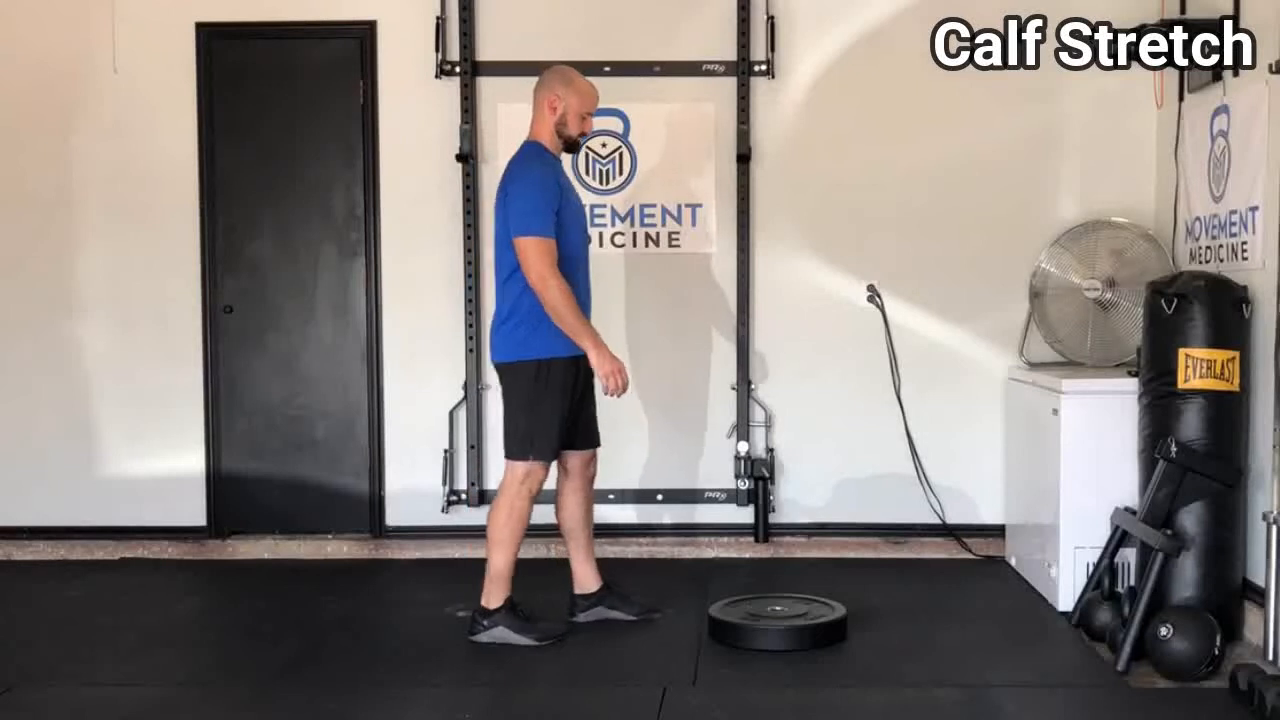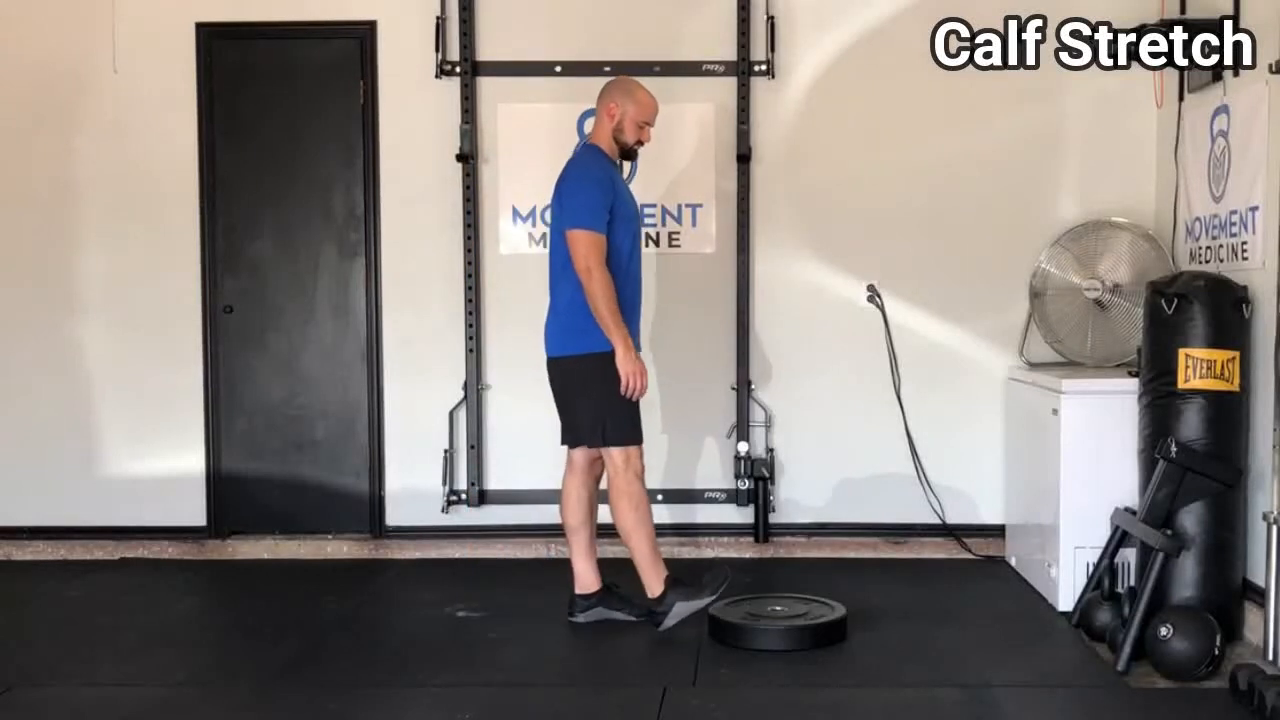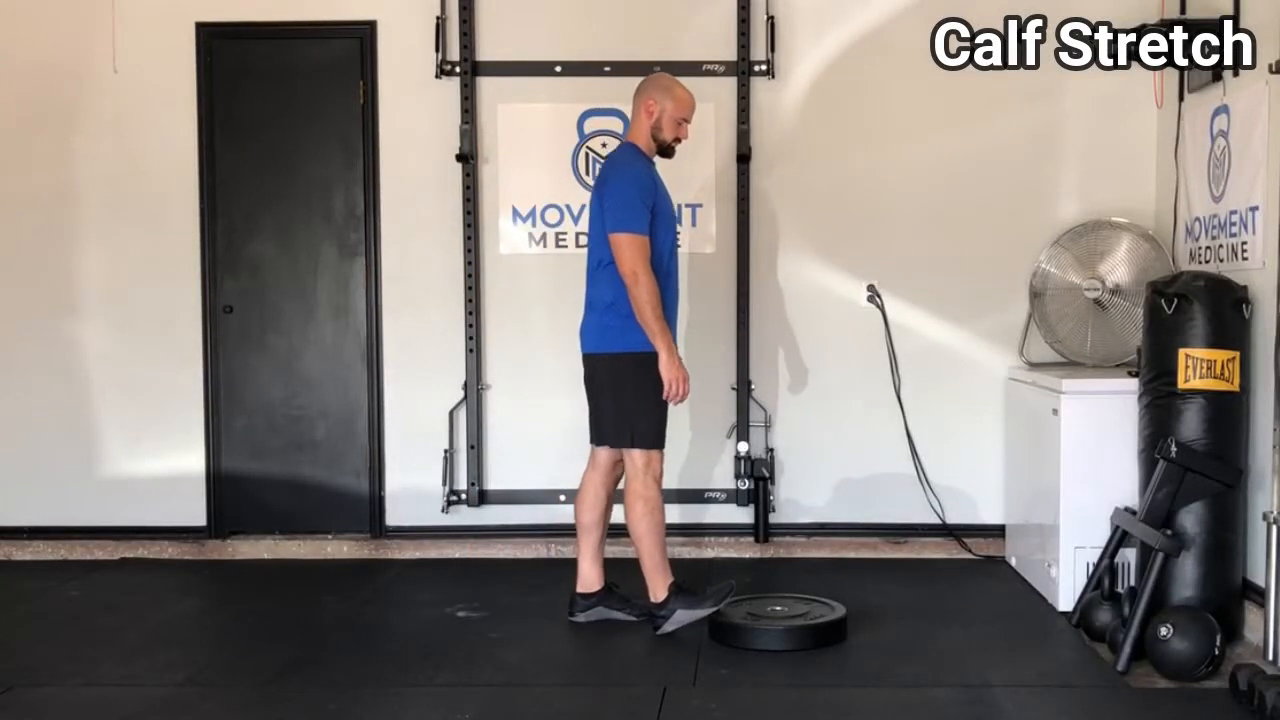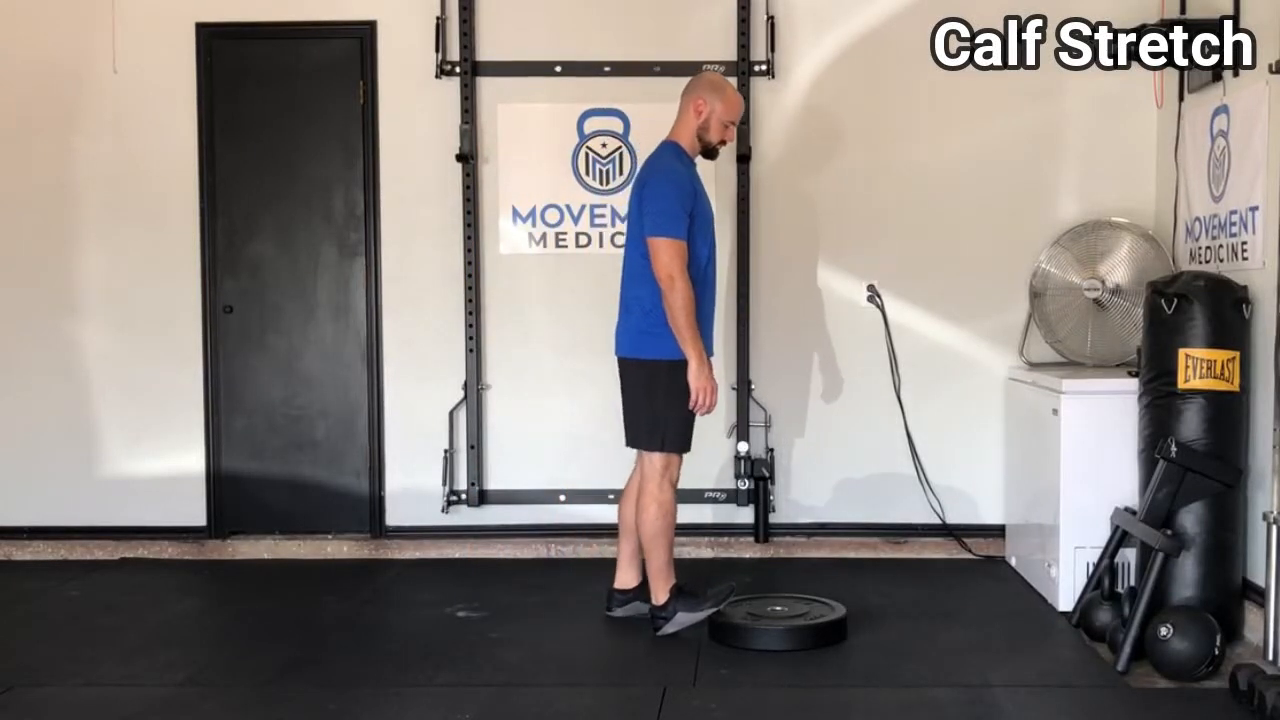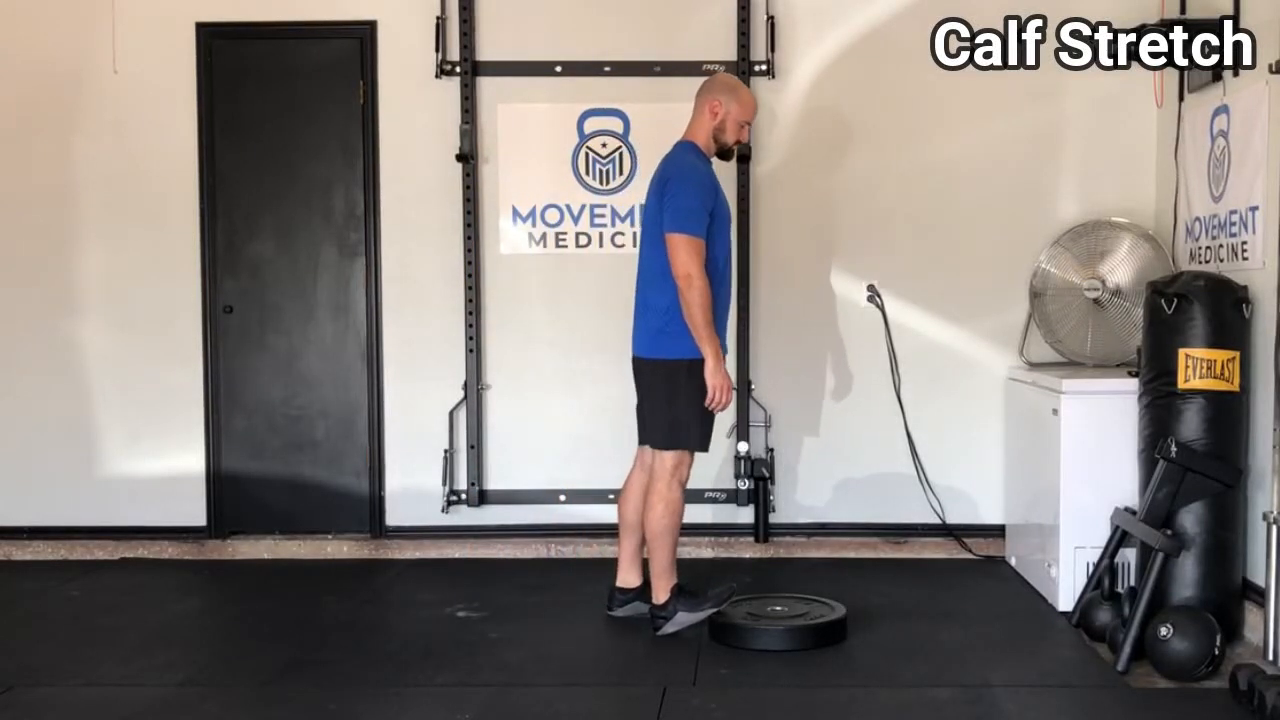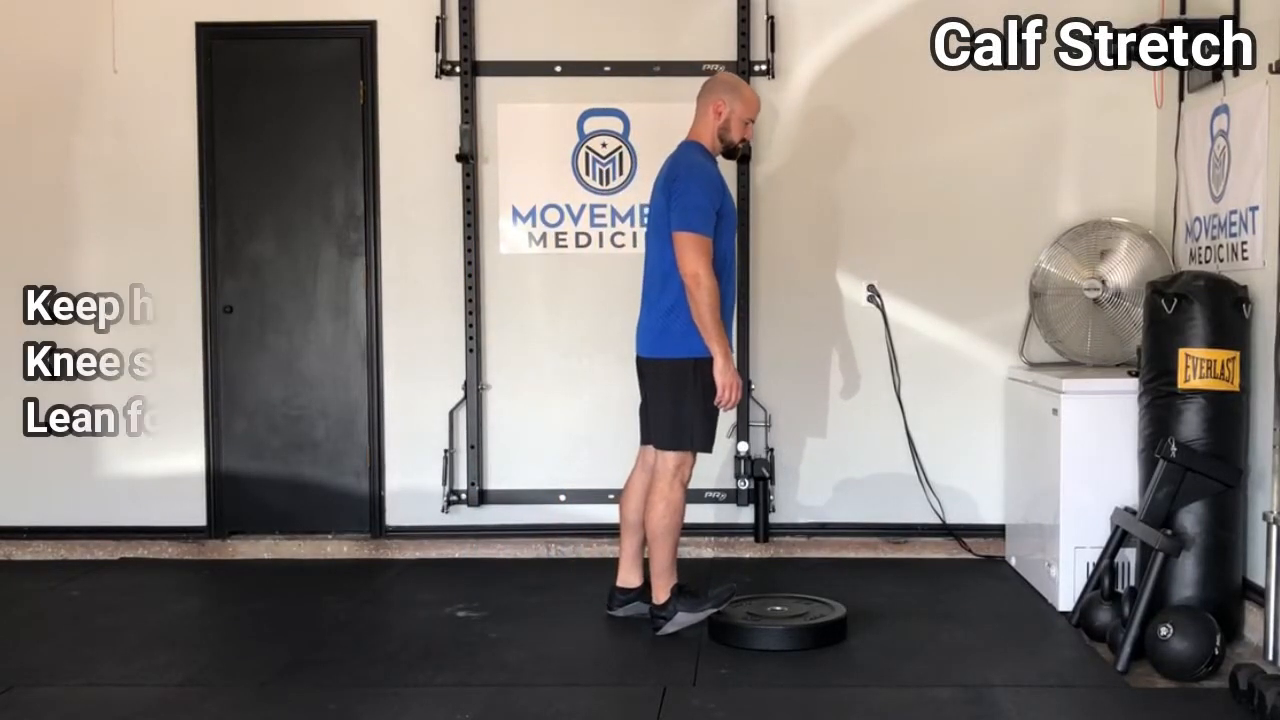
dt=0.7s
person 1, frame 1
left shoulder: (547, 171)
right shoulder: (531, 174)
right elbow: (541, 276)
right wrist: (597, 348)
left hip: (558, 351)
right hip: (537, 353)
left knee: (580, 466)
right knee: (526, 474)
left ankle: (589, 591)
right ankle: (493, 609)
person 1, frame 2
left shoulder: (603, 174)
right shoulder: (588, 174)
right elbow: (589, 269)
left wrist: (622, 345)
right wrist: (625, 346)
left hip: (587, 347)
right hip: (591, 349)
left knee: (585, 462)
right knee: (625, 465)
left ankle: (587, 591)
right ankle: (661, 592)
person 1, frame 3
left shoulder: (633, 172)
right shoulder: (628, 174)
right elbow: (635, 272)
left wrist: (661, 349)
right wrist: (666, 351)
left hip: (617, 346)
right hip: (627, 348)
left knee: (606, 463)
right knee: (643, 468)
left ankle: (589, 590)
right ankle: (665, 598)
person 1, frame 4
left shoulder: (675, 170)
right shoulder: (670, 174)
right elbow: (671, 276)
left wrist: (695, 353)
right wrist: (696, 360)
left hip: (655, 348)
right hip: (661, 352)
left knee: (650, 469)
right knee: (660, 471)
left ankle: (628, 587)
right ankle: (665, 600)
person 1, frame 5
left shoulder: (681, 167)
right shoulder: (690, 173)
right elbow: (688, 273)
left wrist: (705, 353)
right wrist: (714, 357)
left hip: (660, 345)
right hip: (678, 350)
left knee: (650, 463)
right knee: (671, 470)
left ankle: (628, 586)
right ankle: (666, 600)
person 1, frame 6
left shoulder: (684, 166)
right shoulder: (697, 172)
right elbow: (696, 271)
left wrist: (711, 351)
right wrist: (722, 356)
left hip: (664, 345)
right hip: (684, 349)
left knee: (652, 463)
right knee: (672, 470)
left ankle: (629, 585)
right ankle: (665, 600)
